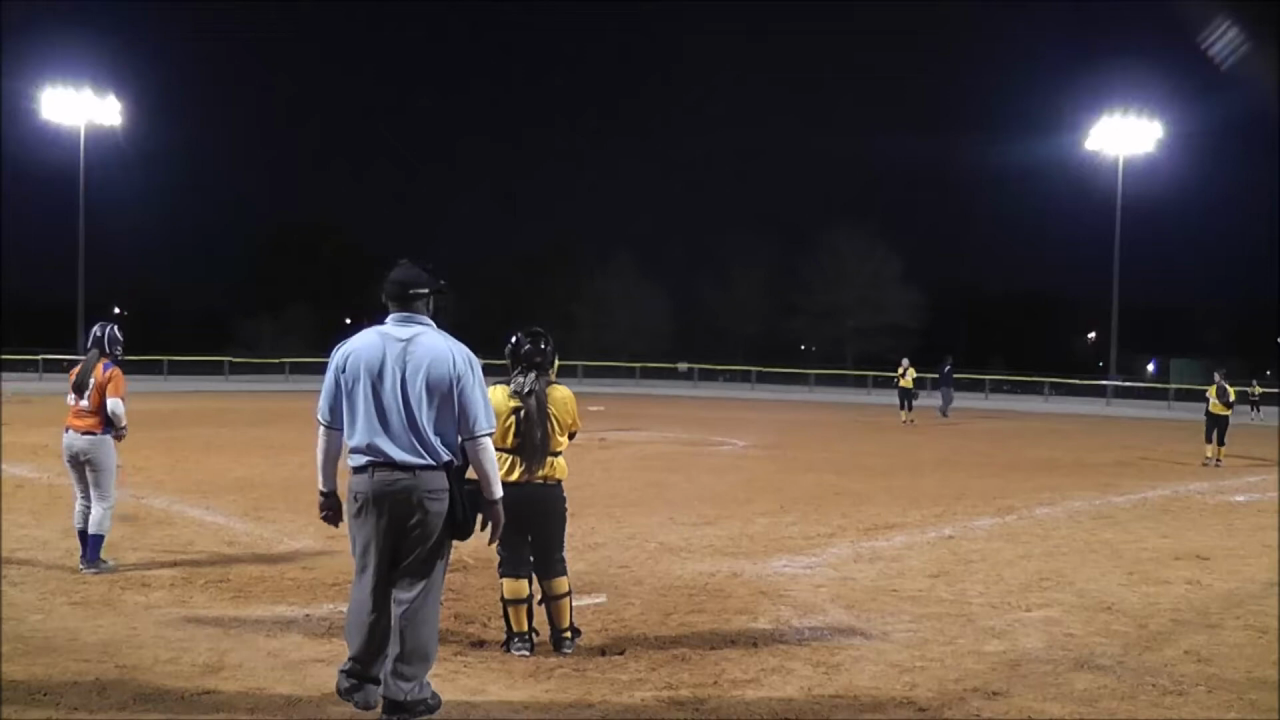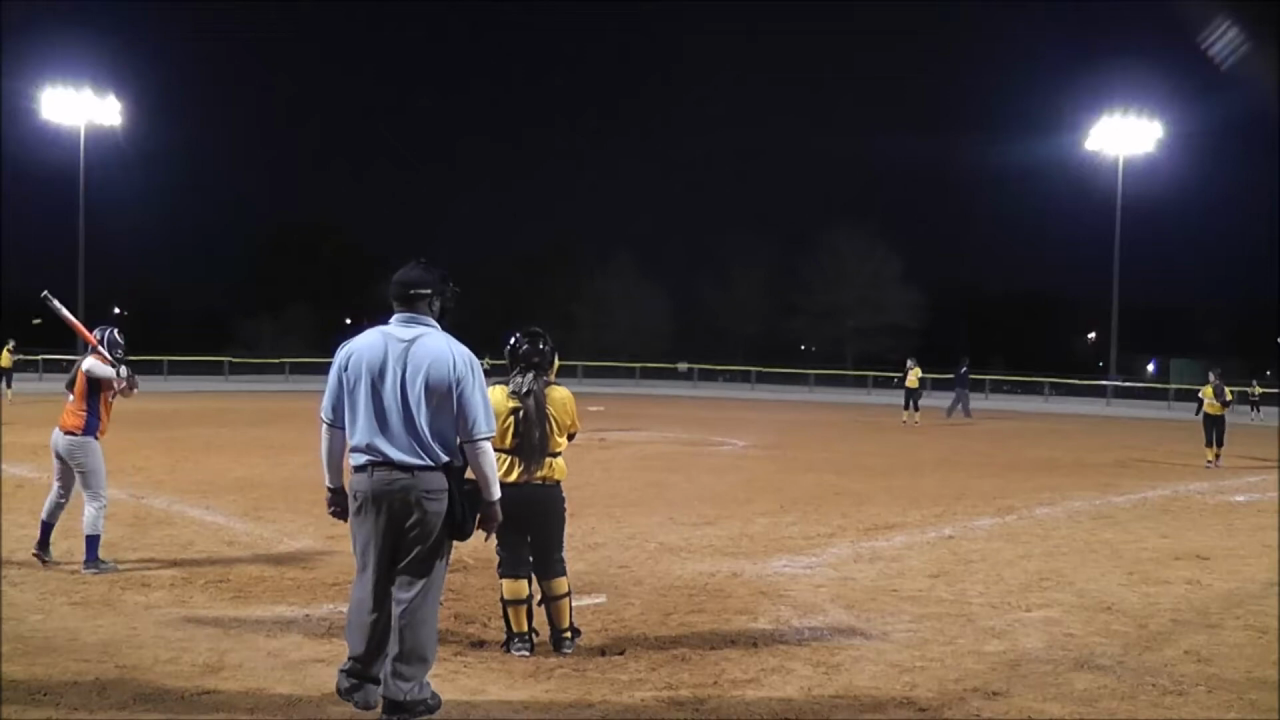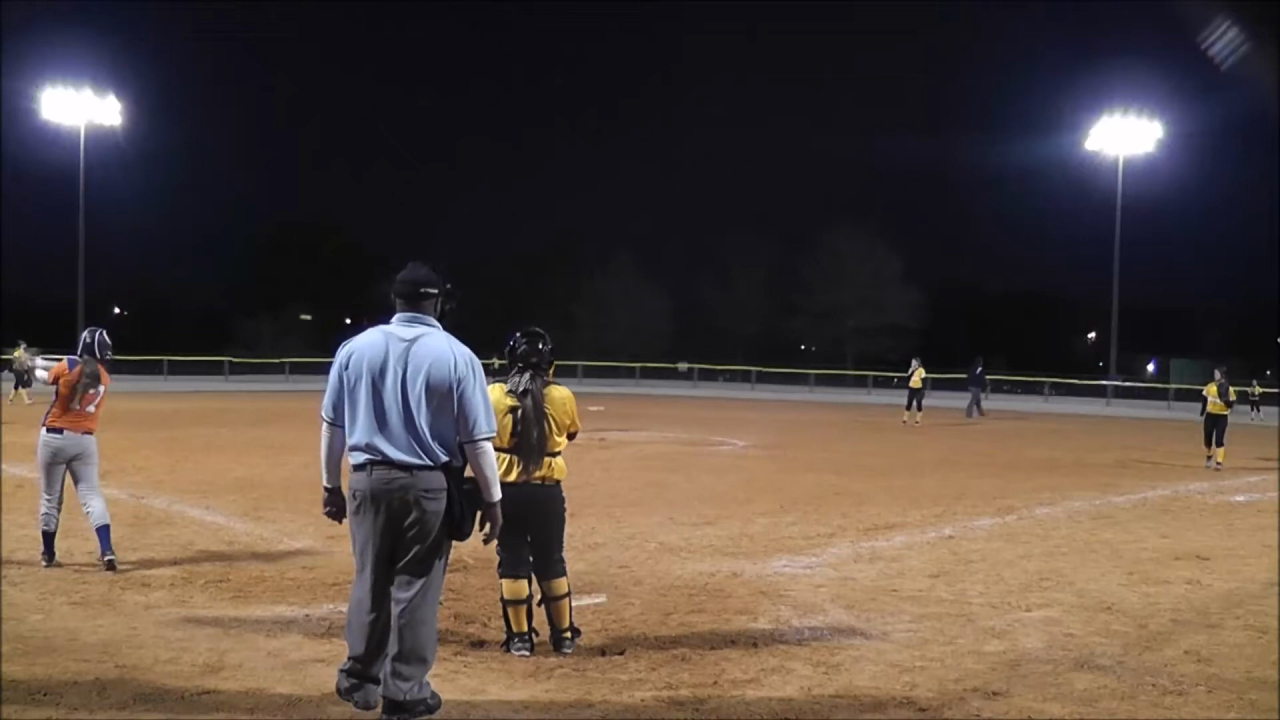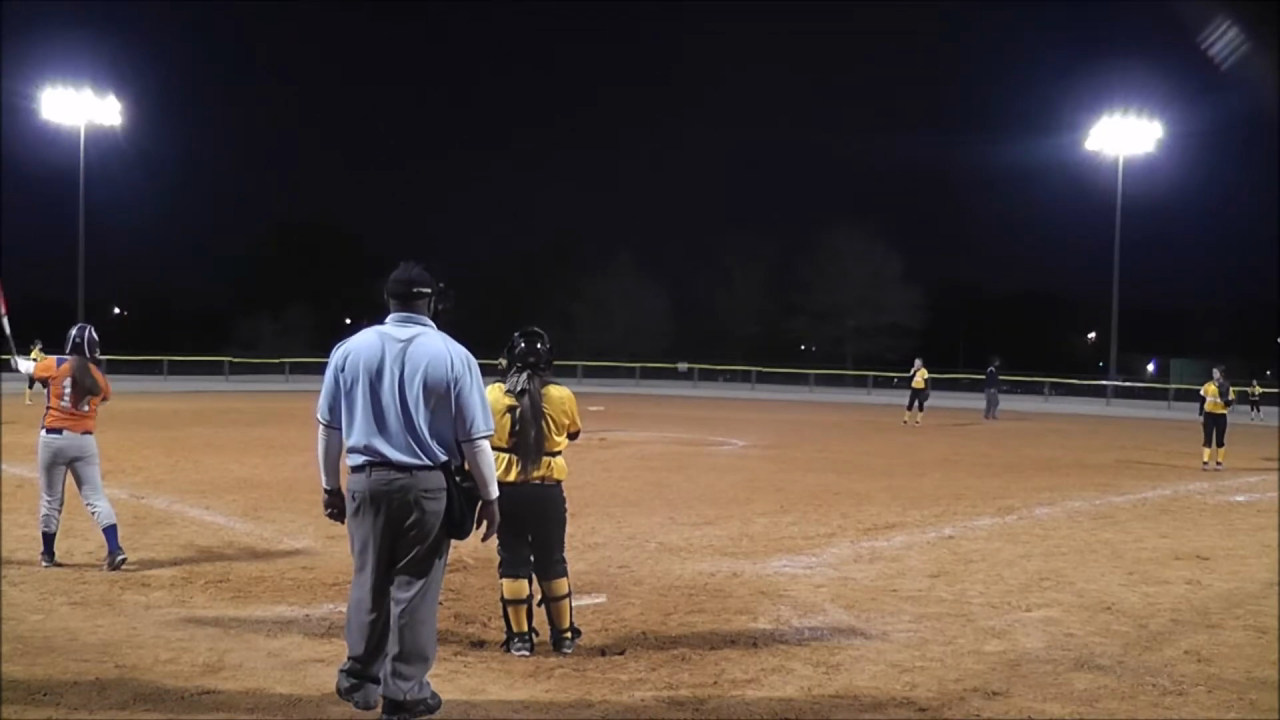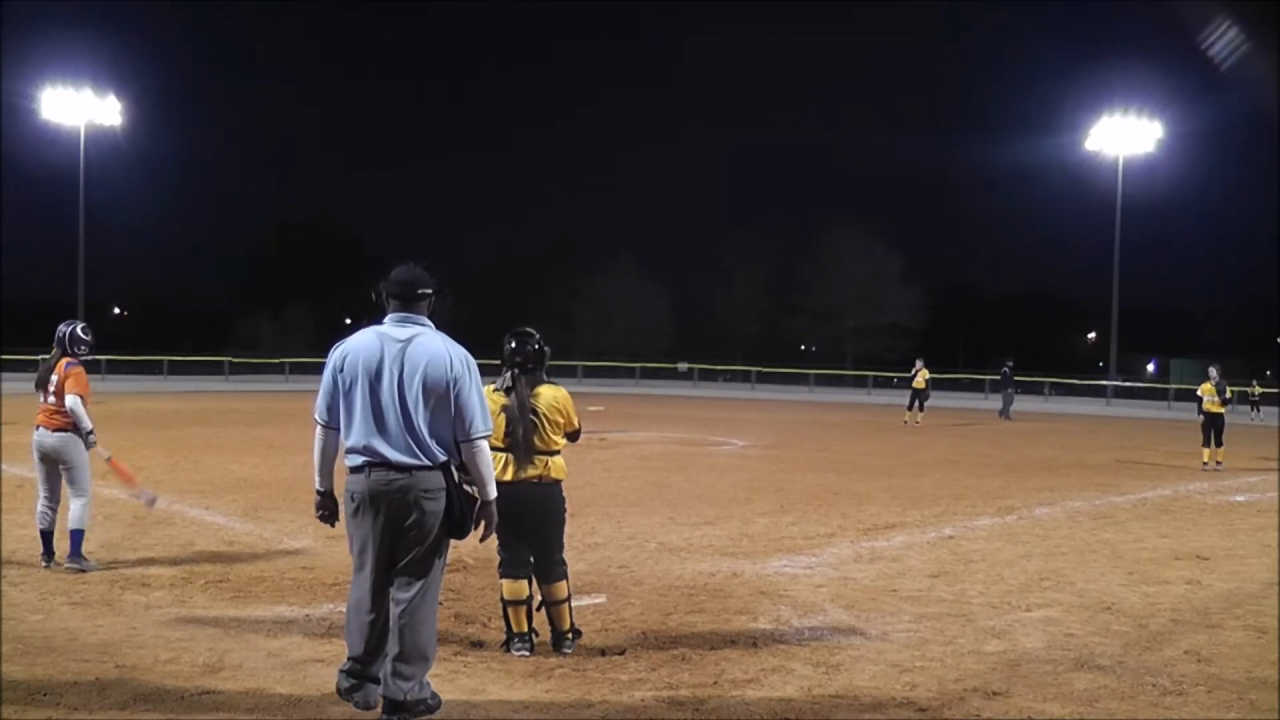
dt=0.5s
person 1, frame 1
left shoulder: (350, 350)
right shoulder: (454, 353)
left elbow: (329, 429)
right elbow: (477, 437)
left wrist: (327, 488)
right wrist: (493, 496)
left hip: (369, 482)
right hip: (429, 485)
left knee: (370, 583)
right knee: (417, 587)
left ankle: (361, 681)
person 1, frame 2
left shoulder: (354, 349)
right shoulder: (456, 356)
left elbow: (333, 428)
right elbow: (477, 439)
left wrist: (334, 486)
right wrist: (491, 499)
left hip: (369, 482)
right hip: (429, 486)
left knee: (370, 582)
right knee: (416, 587)
left ankle: (361, 681)
person 1, frame 3
left shoulder: (355, 348)
right shoulder: (457, 355)
left elbow: (332, 425)
right elbow: (477, 440)
left wrist: (331, 484)
right wrist: (491, 499)
left hip: (369, 480)
right hip: (428, 485)
left knee: (370, 582)
right knee: (415, 587)
left ankle: (360, 681)
person 1, frame 4
left shoulder: (350, 349)
right shoulder: (452, 355)
left elbow: (329, 428)
right elbow: (474, 438)
left wrist: (330, 487)
right wrist: (489, 496)
left hip: (367, 481)
right hip: (427, 485)
left knee: (369, 582)
right knee: (415, 587)
left ankle: (360, 680)
person 1, frame 5
left shoulder: (349, 349)
right shoulder: (452, 355)
left elbow: (327, 427)
right elbow: (474, 438)
left wrist: (323, 488)
right wrist: (488, 496)
left hip: (366, 481)
right hip: (427, 485)
left knee: (368, 582)
right knee: (415, 586)
left ankle: (360, 681)
person 2, frame 1
left shoulder: (495, 396)
right shoulder: (563, 397)
left hip: (507, 491)
right hip: (548, 491)
left knee: (514, 562)
right knee: (552, 562)
left ankle: (520, 637)
right ankle: (564, 635)
person 2, frame 2
left shoulder: (494, 397)
right shoulder: (562, 398)
left hip: (506, 491)
right hip: (547, 492)
left knee: (512, 562)
right knee: (552, 562)
left ankle: (520, 638)
right ankle: (563, 635)
person 2, frame 3
left shoulder: (493, 395)
right shoulder: (562, 397)
right elbow: (571, 433)
left hip: (506, 490)
right hip: (546, 491)
left knee: (512, 562)
right knee: (551, 562)
left ankle: (519, 638)
right ankle: (563, 635)
person 2, frame 4
left shoulder: (492, 395)
right shoulder: (562, 397)
right elbow: (573, 433)
left hip: (506, 490)
right hip: (547, 490)
left knee: (514, 561)
right knee: (552, 561)
left ankle: (520, 637)
right ankle: (564, 635)
person 2, frame 5
left shoulder: (489, 395)
right shoulder: (557, 396)
right elbow: (574, 434)
left hip: (504, 489)
right hip: (546, 490)
left knee: (513, 561)
right knee: (551, 562)
left ankle: (520, 638)
right ankle: (564, 635)
person 3, frame 1
left shoulder: (79, 368)
right shoulder: (112, 371)
right elbow: (114, 407)
right wrist: (121, 427)
left hip: (70, 438)
right hip: (96, 440)
left knee: (84, 498)
right knee: (102, 500)
left ankle: (87, 554)
right ankle: (93, 560)
person 3, frame 2
left shoulder: (102, 366)
right shoulder: (96, 361)
left elbow: (125, 391)
right elbow: (89, 366)
left wrist: (127, 380)
right wrist: (117, 373)
left hip: (62, 436)
right hip: (81, 440)
left knee: (61, 491)
right knee: (95, 500)
left ankle: (43, 545)
right ankle: (91, 560)
person 3, frame 3
left shoulder: (69, 368)
right shoulder: (104, 377)
left elbow: (46, 376)
left wrist: (34, 367)
right wrist: (42, 363)
left hip: (54, 437)
right hip: (84, 440)
left knee: (51, 498)
right knee: (91, 497)
left ankle: (48, 555)
right ankle: (107, 550)
person 3, frame 4
left shoulder: (55, 365)
right shoulder: (97, 375)
left elbow: (28, 368)
left wrist: (19, 361)
left hip: (53, 439)
right hip: (84, 441)
left knee: (51, 500)
right knee: (96, 497)
left ankle: (48, 555)
right ankle: (115, 549)
person 3, frame 5
left shoulder: (50, 365)
right shoulder: (75, 369)
right elbow: (72, 404)
right wrist: (88, 430)
left hip: (41, 435)
right hip: (67, 437)
left knee: (47, 497)
right knee: (79, 497)
left ankle: (47, 554)
right ankle: (75, 555)
